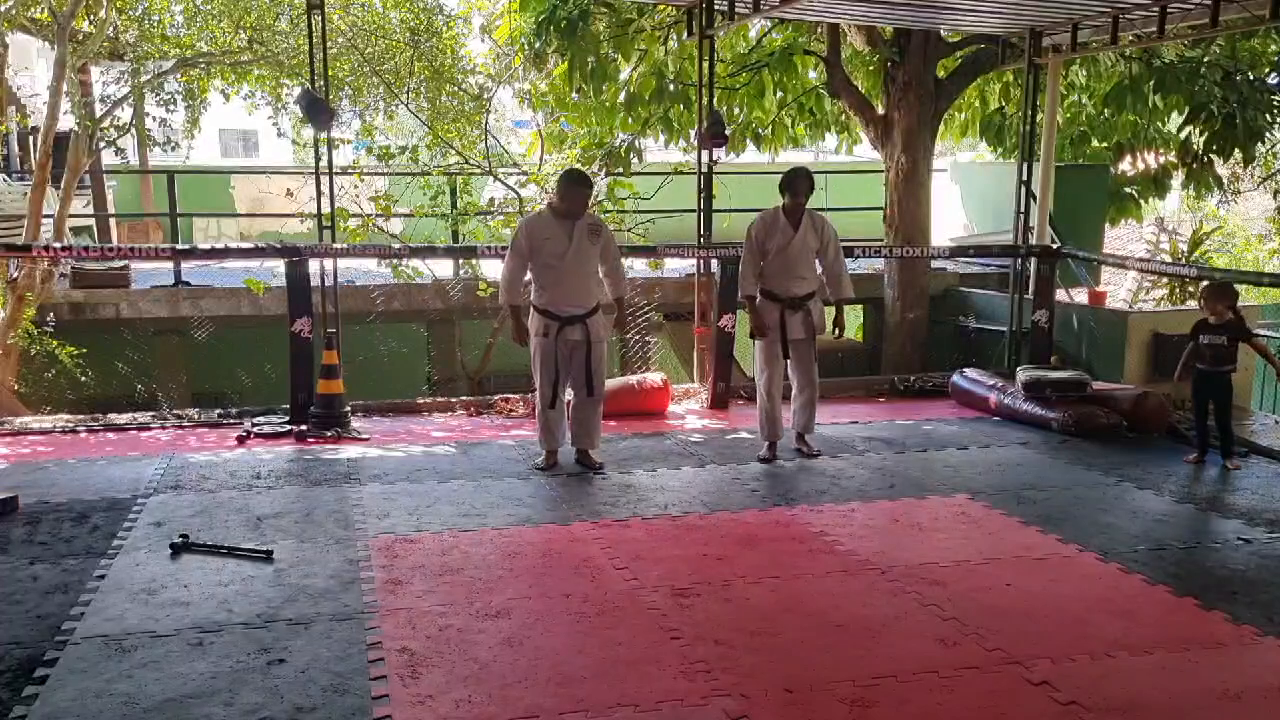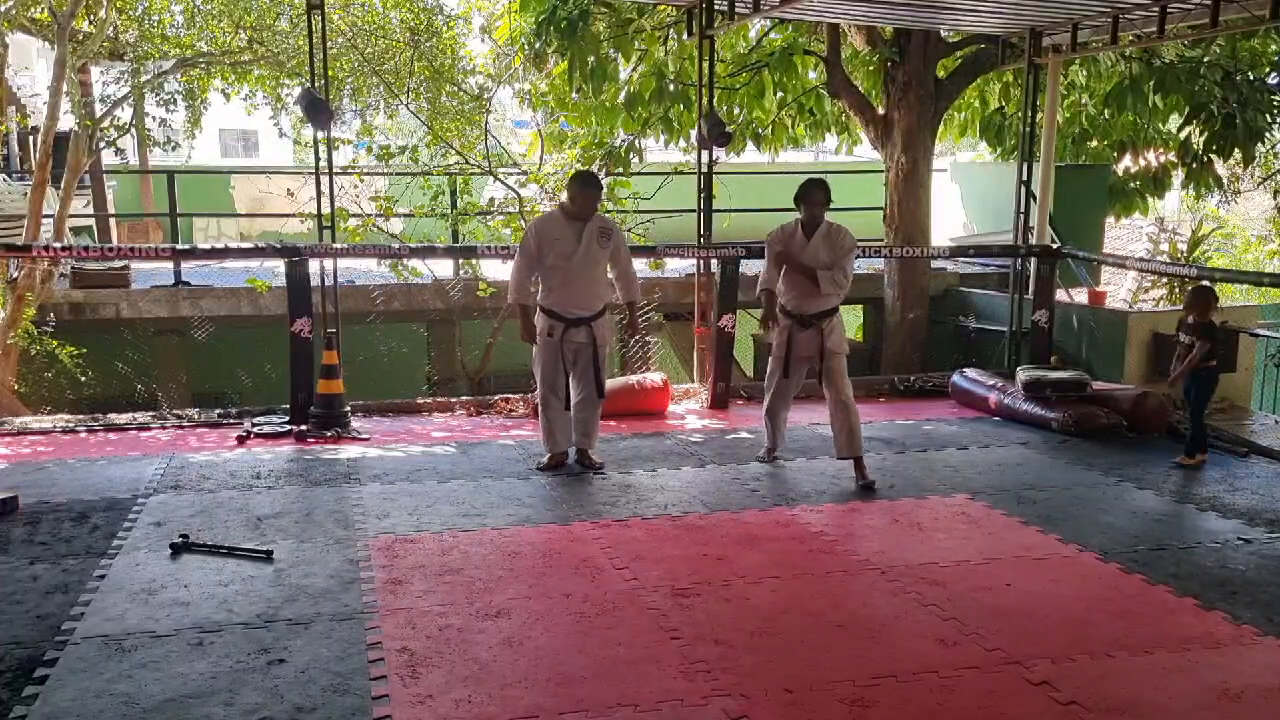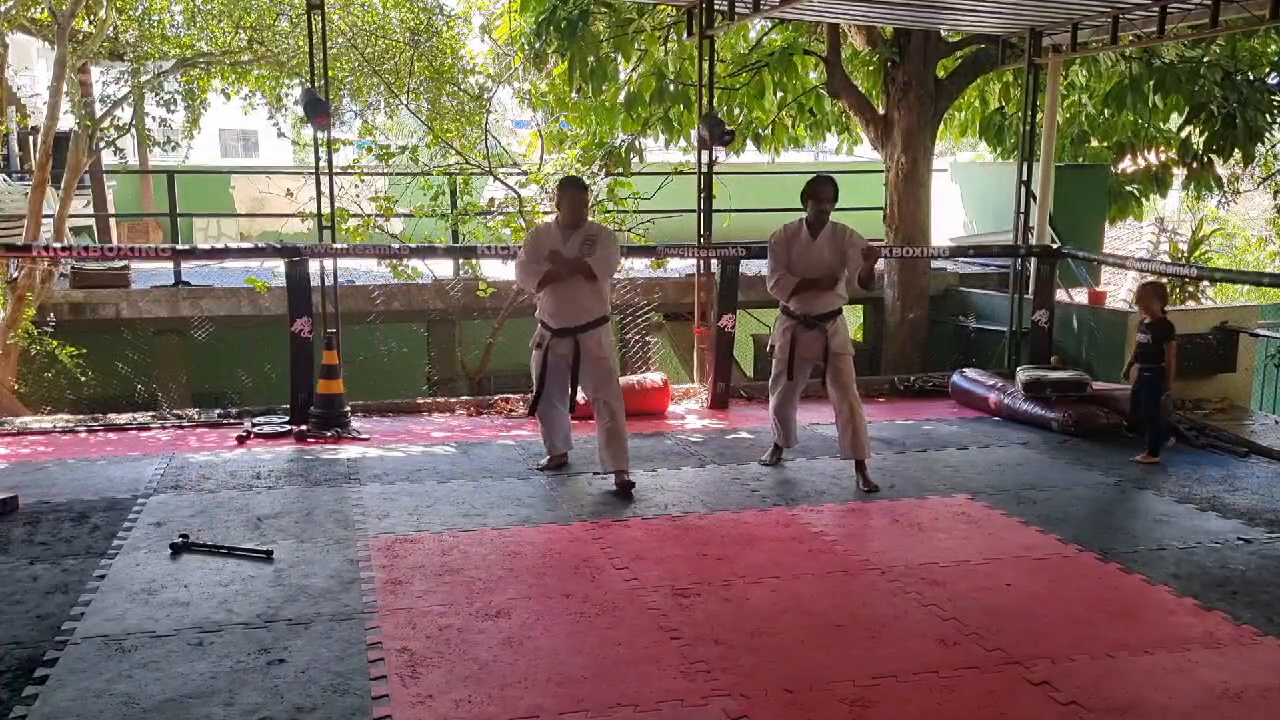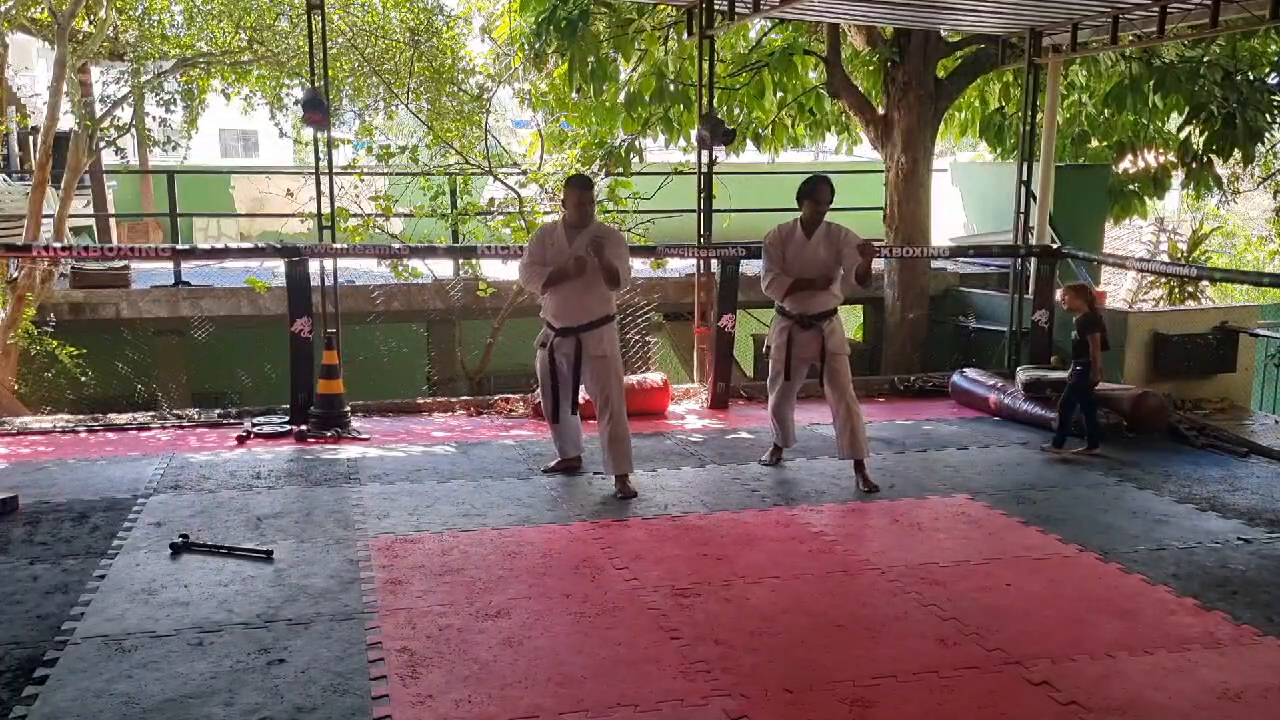
dt=0.7s
person 1, frame 1
left shoulder: (820, 225)
right shoulder: (763, 224)
left elbow: (835, 269)
right elbow: (750, 270)
left wrist: (840, 312)
right wrist: (753, 311)
left hip: (806, 309)
right hip: (772, 309)
left knee: (806, 379)
right knee: (769, 380)
left ankle: (801, 436)
right ankle: (770, 440)
person 1, frame 2
left shoulder: (841, 237)
right shoulder: (780, 236)
left elbow: (839, 283)
right elbow: (769, 275)
left wrist: (796, 266)
right wrist: (767, 306)
left hip: (827, 327)
right hip: (788, 325)
left knee: (841, 396)
right knee: (776, 395)
left ankle: (859, 467)
right ankle: (772, 444)
person 1, frame 3
left shoulder: (846, 236)
right shoulder: (784, 236)
left elbow: (863, 281)
right elbow: (776, 283)
left wrist: (869, 265)
right wrist: (817, 283)
left hip: (831, 327)
right hip: (793, 326)
left knee: (847, 396)
right knee: (782, 394)
left ankle: (861, 468)
right ankle: (780, 444)
person 1, frame 4
left shoulder: (840, 236)
right shoulder: (778, 236)
left elbow: (860, 278)
right elbow: (770, 283)
left wrist: (866, 261)
right wrist: (810, 283)
left hip: (826, 327)
right hip: (788, 326)
left knee: (843, 396)
right knee: (780, 394)
left ankle: (860, 468)
right ankle: (779, 444)
person 2, frame 1
left shoulder: (596, 226)
right shoulder: (532, 226)
left elbow: (613, 268)
right elbow: (513, 274)
left wrist: (620, 308)
right wrist: (516, 320)
left hip: (589, 322)
right hip: (548, 323)
left knee: (590, 391)
right knee: (549, 391)
left ankle: (584, 449)
right ankle: (551, 450)
person 2, frame 2
left shoulder: (608, 229)
right shoulder: (541, 227)
left elbow: (624, 273)
right elbow: (522, 274)
left wrist: (632, 314)
right wrist: (525, 319)
left hip: (594, 325)
right hip: (553, 324)
left knee: (591, 392)
right knee: (551, 391)
left ankle: (584, 448)
right ankle: (557, 451)
person 2, frame 3
left shoulder: (602, 235)
right shoulder: (538, 235)
left elbow: (604, 267)
right elbow: (524, 274)
left wrist: (565, 262)
right wrist: (562, 272)
left hip: (592, 334)
right hip: (551, 333)
left knee: (607, 402)
right knee: (548, 398)
left ankle: (619, 470)
right ankle: (558, 453)
person 2, frame 4
left shoulder: (609, 236)
right shoulder: (544, 235)
left elbow: (619, 280)
right elbow: (528, 275)
left wrist: (603, 260)
right wrist: (566, 271)
left hip: (597, 334)
right hip: (555, 334)
left knee: (610, 403)
right knee: (554, 401)
left ankle: (621, 475)
right ankle: (570, 456)
